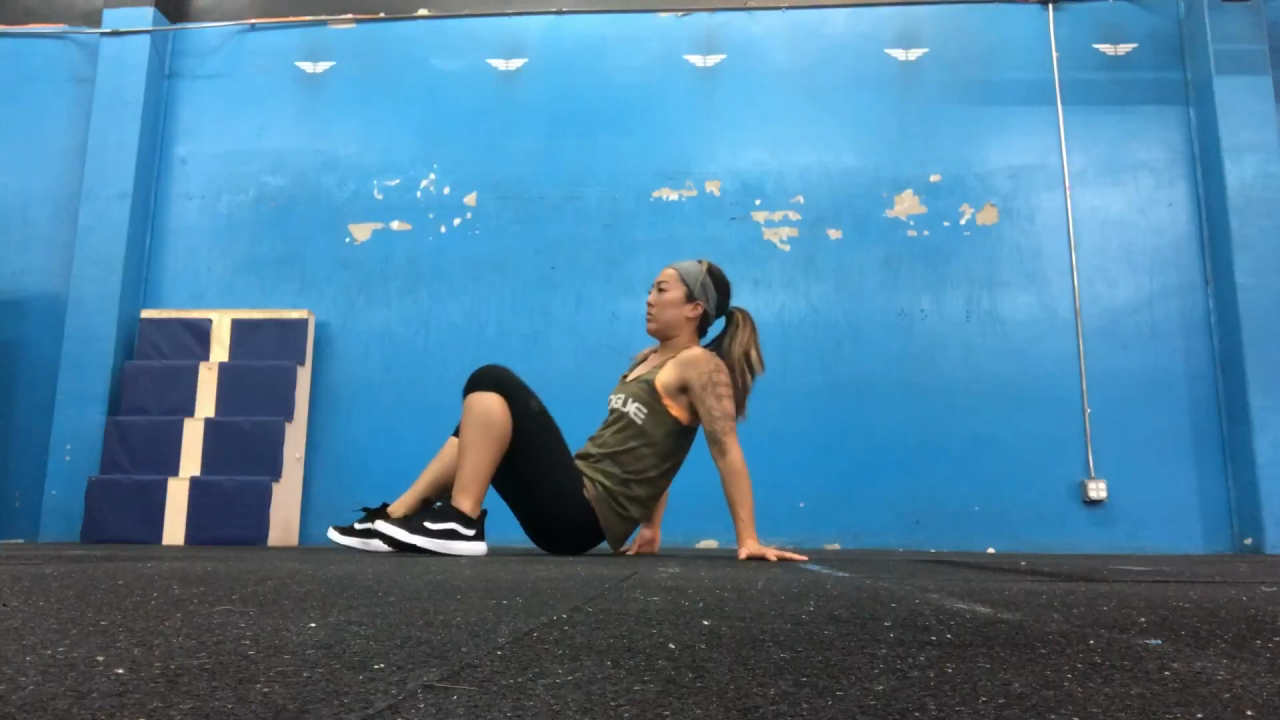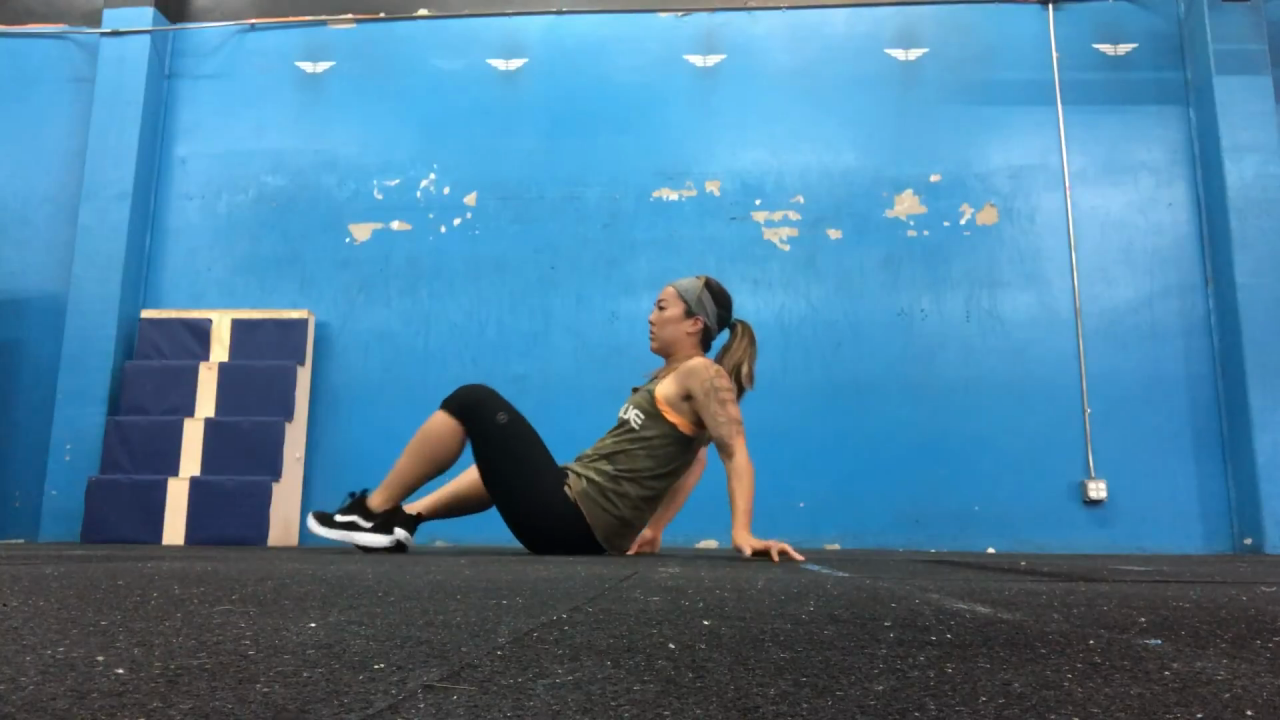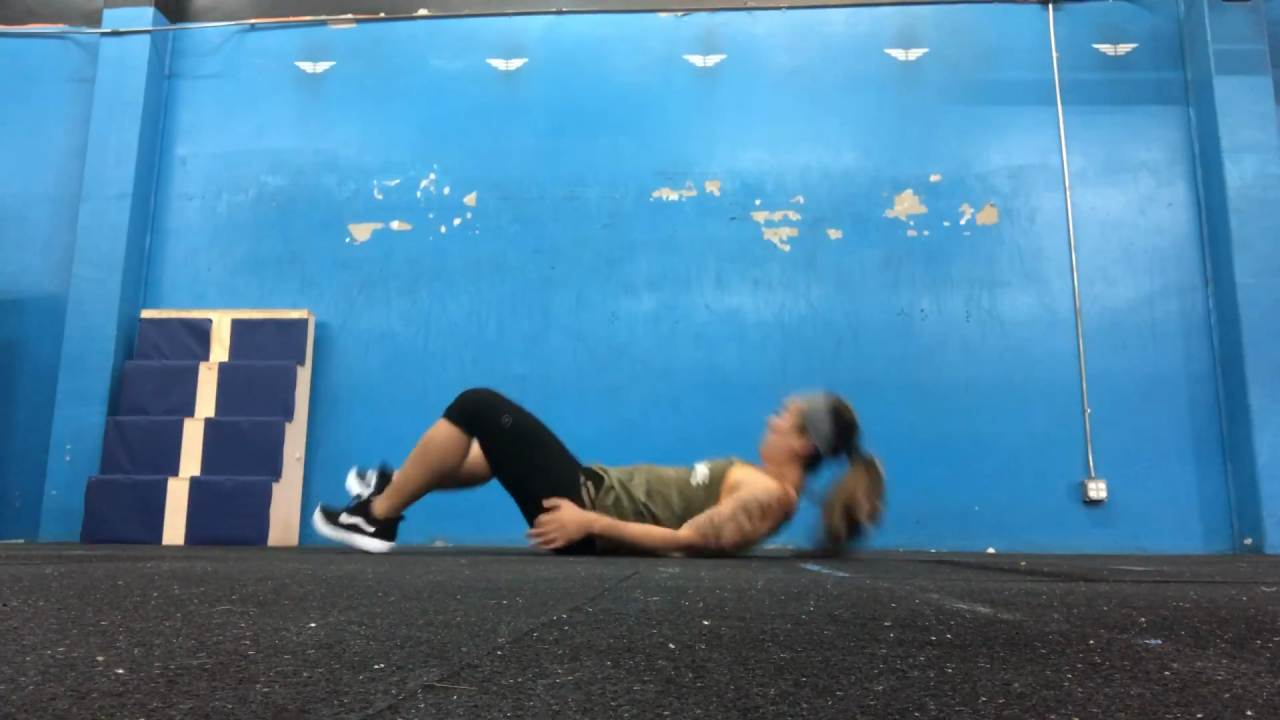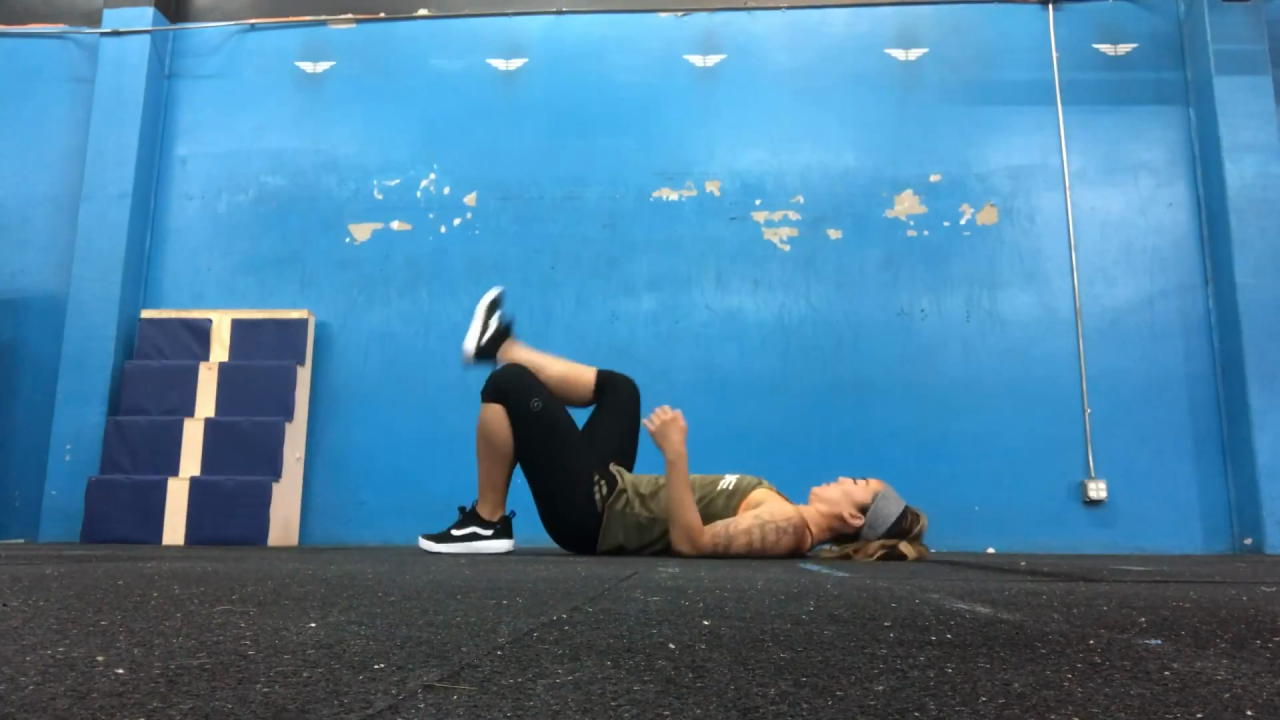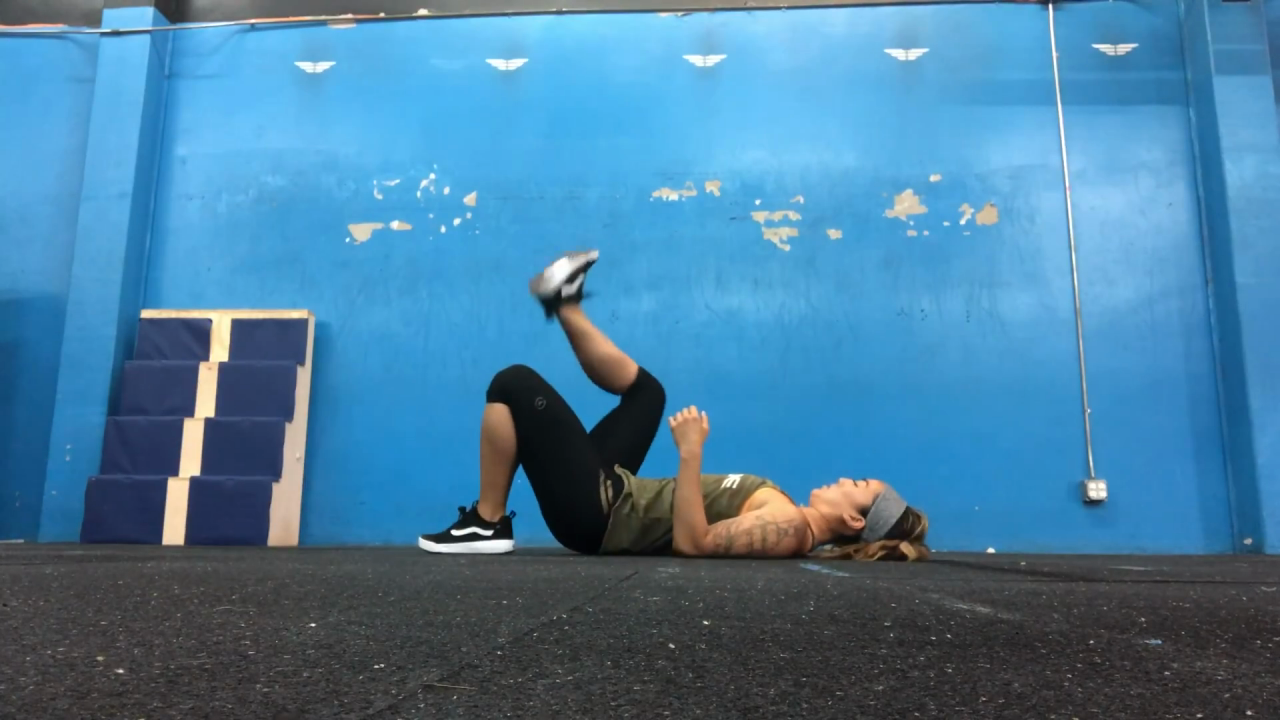
dt=0.5s
person 1, frame 1
left shoulder: (700, 365)
right shoulder: (649, 361)
left elbow: (727, 451)
left wrist: (749, 541)
right wrist: (649, 526)
left hip: (576, 516)
right hip: (571, 508)
left knee: (492, 381)
right knee: (482, 418)
left ankle: (462, 523)
right ankle: (393, 518)
person 1, frame 2
left shoulder: (701, 378)
right shoulder: (668, 376)
left elbow: (736, 456)
right elbow: (692, 458)
left wrist: (744, 531)
right wrist: (651, 525)
left hip: (569, 522)
right hip: (579, 517)
left knee: (473, 402)
right knee: (500, 460)
left ankle: (369, 514)
right ankle: (403, 518)
person 1, frame 3
left shoulder: (768, 495)
right shoulder: (763, 481)
left elbow: (685, 540)
left wrist: (588, 523)
left hip: (591, 509)
right hip: (597, 490)
left knee: (478, 407)
right knee: (500, 446)
left ankle: (375, 518)
right ankle: (392, 485)
person 1, frame 4
left shoulder: (787, 531)
right shoulder: (793, 518)
left elbow: (688, 540)
left wrist: (674, 454)
left hip: (592, 514)
right hip: (609, 497)
left knee: (508, 385)
right knee: (617, 388)
left ankle: (486, 525)
right ankle: (498, 344)
person 1, frame 5
left shoulder: (789, 530)
right shoulder: (792, 519)
left elbow: (690, 540)
left wrist: (690, 454)
left hip: (595, 514)
right hip: (613, 495)
left knee: (514, 384)
right knee: (643, 389)
left ankle: (486, 524)
right ankle: (566, 305)
